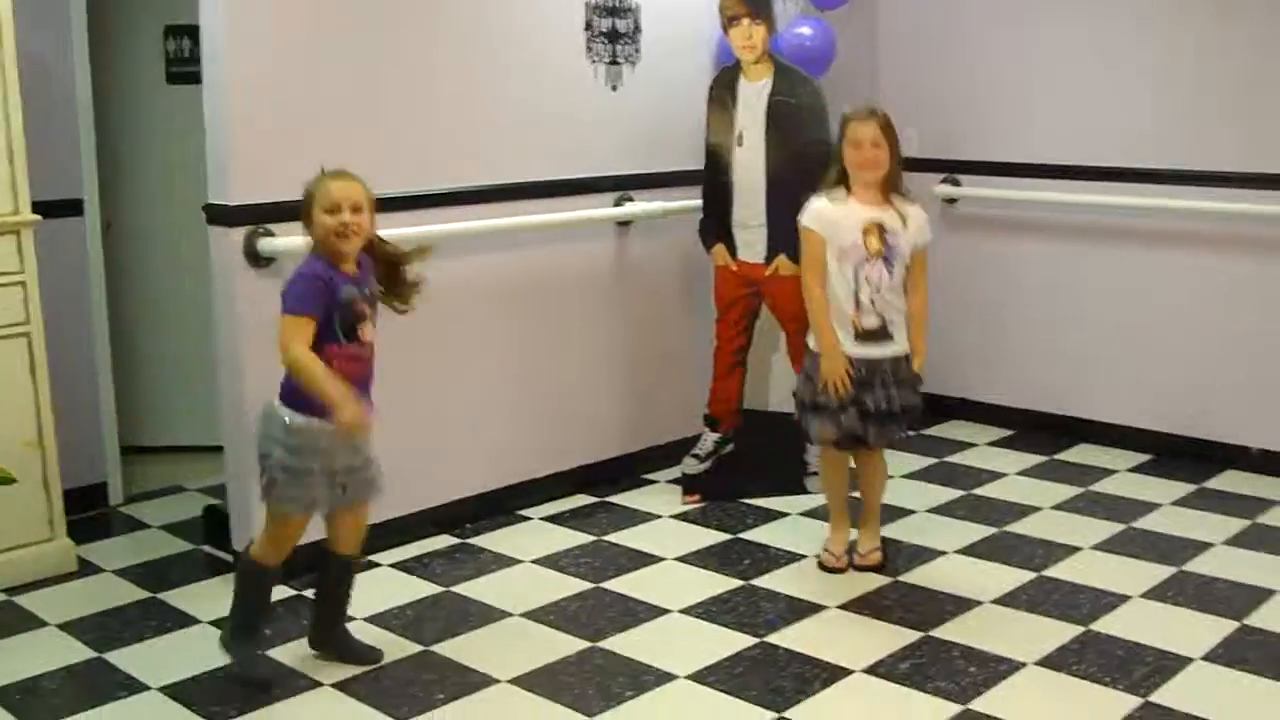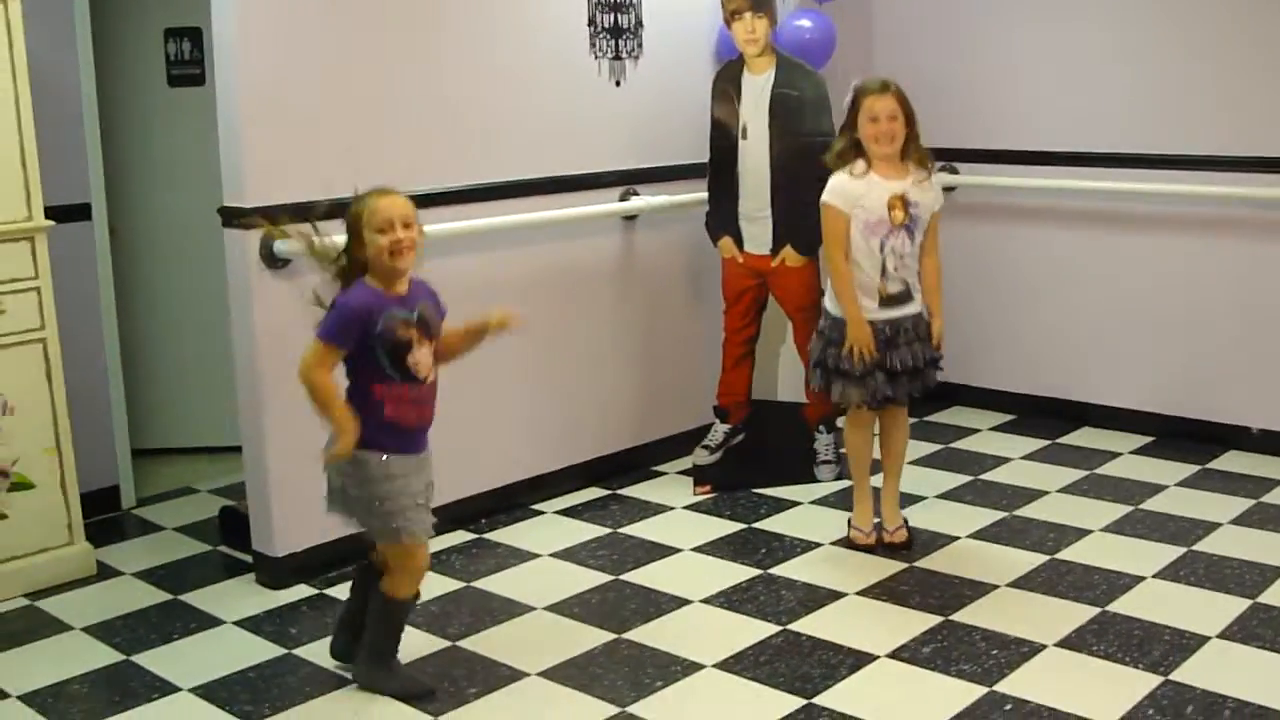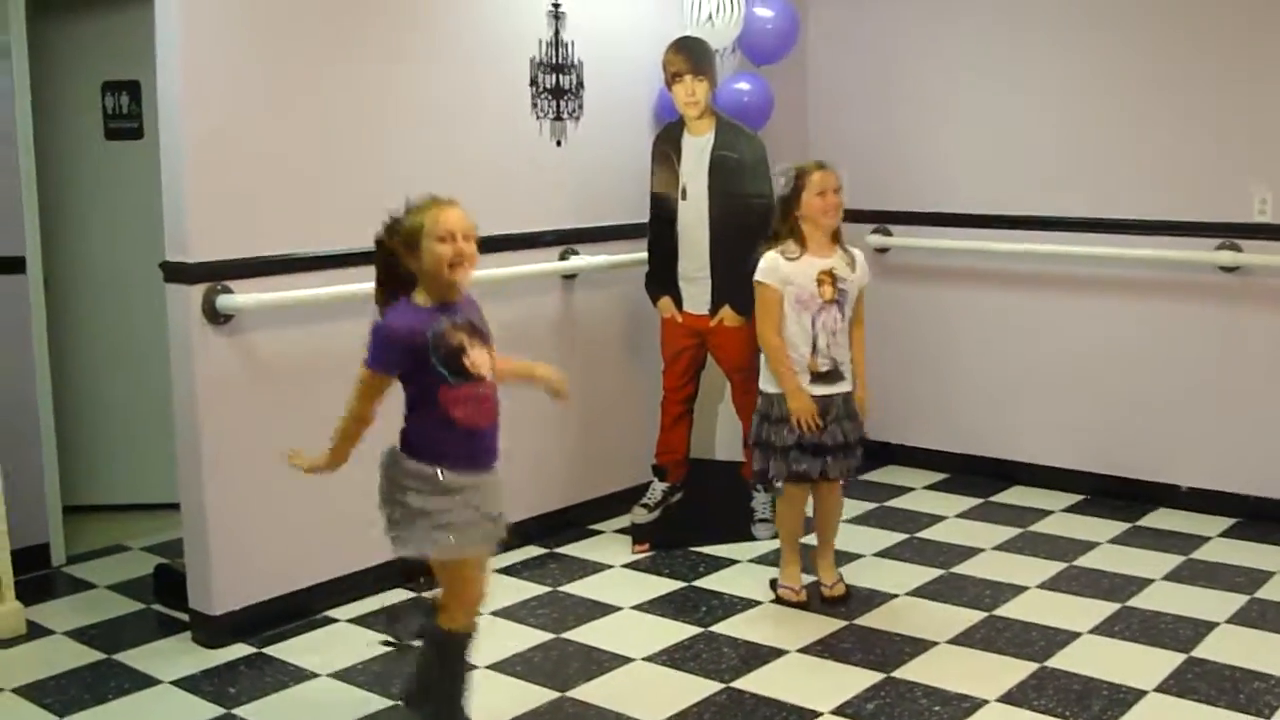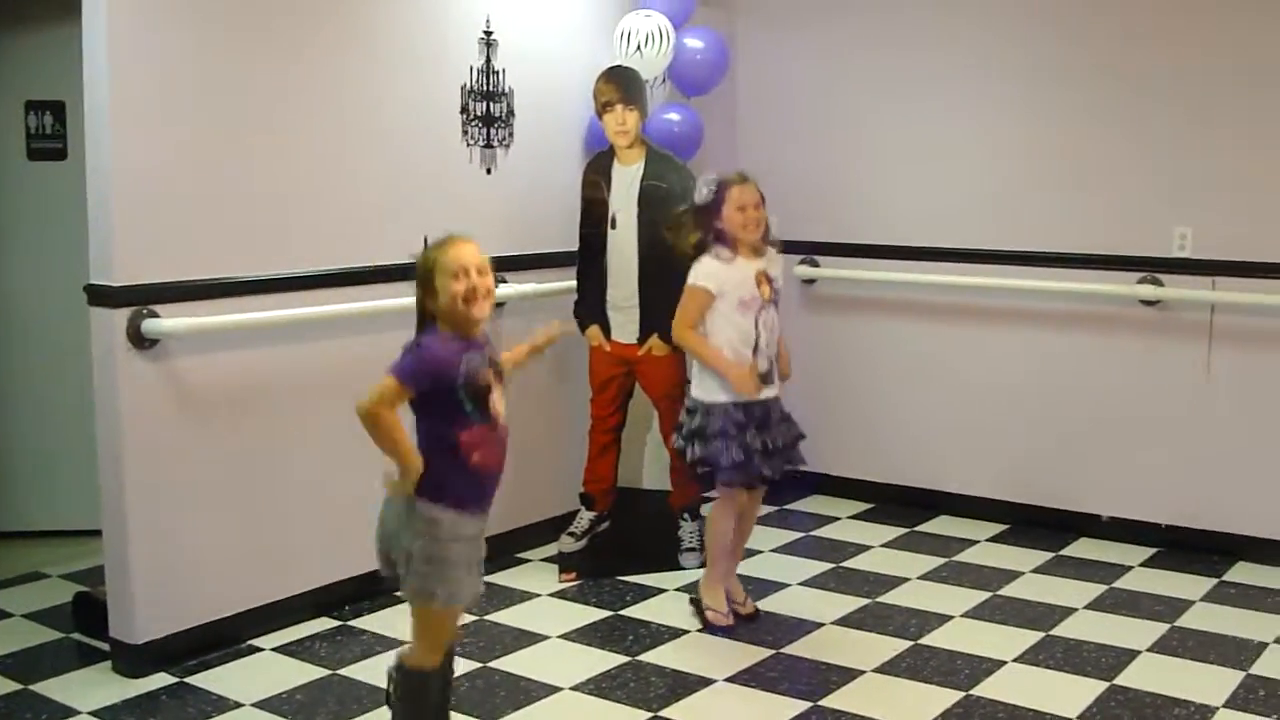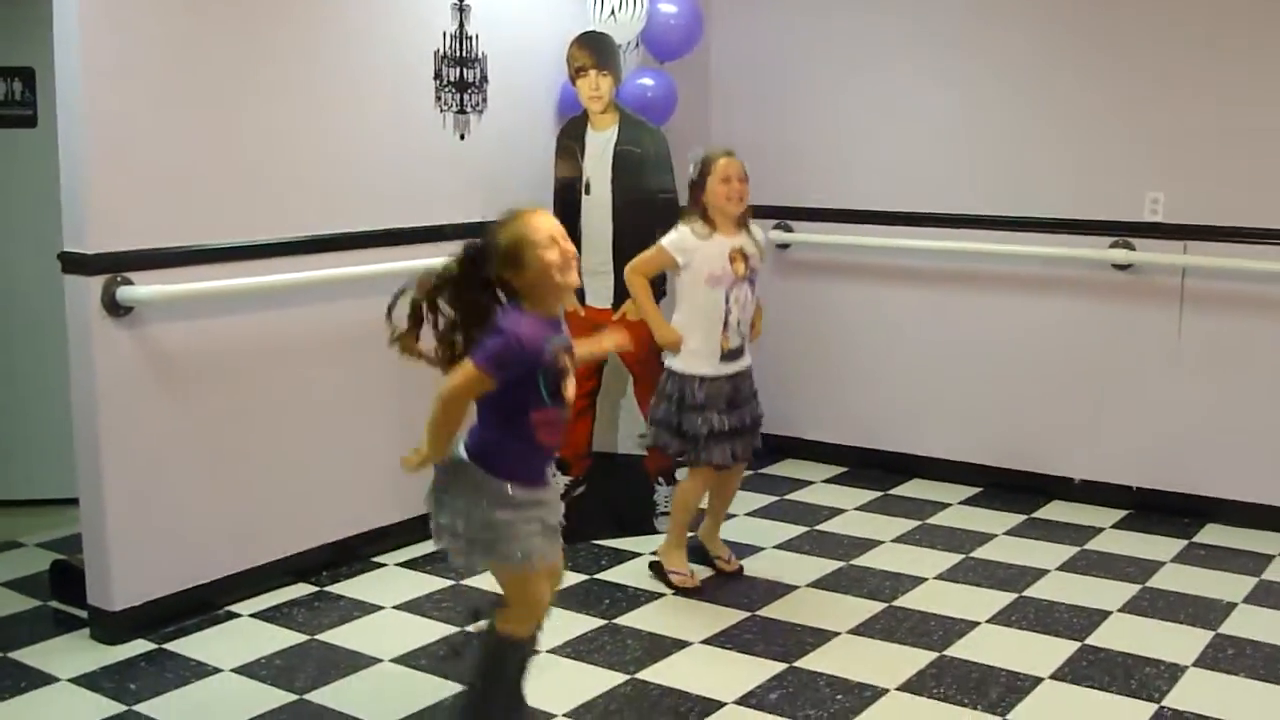
dt=0.7s
person 1, frame 1
left shoulder: (367, 273)
right shoulder: (310, 281)
right elbow: (293, 351)
right wrist: (338, 400)
left hip: (346, 426)
right hip: (306, 427)
left knee: (350, 535)
right knee: (280, 538)
left ankle: (329, 628)
right ankle: (243, 634)
person 1, frame 2
left shoulder: (424, 294)
right shoulder: (357, 304)
left elbow: (440, 348)
right elbow: (313, 369)
left wrist: (484, 327)
right wrist: (345, 426)
left hip: (408, 451)
right hip: (375, 456)
left knee: (393, 552)
right knee: (411, 561)
left ankle: (351, 640)
right ankle: (376, 660)
person 1, frame 3
left shoulder: (466, 306)
right shoulder: (405, 322)
right elbow: (365, 398)
left wrist: (530, 371)
right wrist: (333, 457)
left hip: (474, 473)
right hip: (432, 476)
left knee: (462, 592)
right knee: (464, 595)
person 1, frame 4
left shoulder: (477, 340)
right shoulder: (434, 351)
right elbow: (373, 406)
left wrist: (532, 346)
right wrist: (409, 466)
left hip: (468, 513)
right hip: (432, 515)
left knee: (441, 632)
right knee: (435, 639)
person 1, frame 5
left shoulder: (549, 319)
right shoulder: (517, 333)
right elbow: (455, 391)
left wrist: (595, 347)
right wrist: (435, 452)
left hip: (526, 481)
right hip: (493, 485)
left knee: (548, 580)
right knee: (530, 601)
person 2, frame 1
left shoulder: (801, 90)
right shoulder: (722, 88)
left elbow: (819, 175)
right elbow: (713, 168)
left wrist: (798, 249)
right wrist: (712, 237)
left hip: (784, 253)
right hip: (733, 250)
left knee: (805, 351)
right knee: (729, 346)
left ankle: (816, 440)
right ankle: (719, 431)
person 2, frame 2
left shoulder: (804, 83)
right shoulder: (725, 82)
left elbow: (823, 166)
right elbow: (718, 160)
left wrist: (804, 239)
right wrist: (719, 228)
left hip: (790, 243)
right hip: (739, 242)
left knee: (811, 339)
right knee: (737, 336)
left ankle: (823, 428)
right ankle: (729, 420)
person 2, frame 3
left shoulder: (743, 145)
right shoulder: (665, 144)
left elbow: (761, 229)
right elbow: (658, 222)
left wrist: (742, 301)
right wrist: (658, 290)
left hip: (728, 304)
right hip: (678, 302)
left knee: (749, 399)
right knee: (675, 395)
left ankle: (761, 487)
right ankle: (667, 480)
person 2, frame 4
left shoulder: (672, 175)
right shoulder: (595, 173)
left elbow: (688, 257)
right elbow: (587, 251)
left wrist: (670, 329)
right wrist: (587, 317)
left hip: (656, 332)
right hip: (606, 331)
left knee: (675, 428)
right knee: (603, 424)
left ankle: (687, 516)
right ankle: (595, 508)
person 2, frame 5
left shoulder: (646, 139)
right shoulder: (570, 137)
left elbow: (664, 220)
right elbow: (562, 215)
left wrist: (645, 291)
left hip: (631, 296)
right hip: (581, 295)
left knee: (649, 392)
right knee: (578, 391)
left ankle: (662, 480)
right ankle: (572, 473)
person 3, frame 1
left shoulder: (910, 217)
right shoulder: (821, 212)
left elbow: (916, 291)
right elbow: (812, 284)
left wrist: (918, 351)
right wrist: (829, 350)
left hip: (887, 353)
right hip: (836, 353)
left knee: (872, 449)
right knee: (833, 446)
left ankle: (869, 533)
right ankle: (839, 531)
person 3, frame 2
left shoulder: (925, 184)
right shoulder: (844, 185)
left elbow: (928, 256)
right elbow: (836, 258)
left wrist: (936, 313)
right wrist: (855, 320)
left hip: (905, 317)
right hip: (854, 319)
left knee: (896, 407)
right knee: (861, 409)
left ankle: (891, 503)
right ankle: (862, 505)
person 3, frame 3
left shoulder: (853, 261)
right shoulder: (777, 262)
left elbow: (856, 325)
right elbow: (767, 334)
left wrist: (859, 382)
right wrist: (794, 393)
left hip: (834, 391)
right hip: (787, 394)
left knee: (832, 480)
right knee: (796, 484)
left ankle: (827, 562)
right ankle: (790, 566)
person 3, frame 4
left shoulder: (771, 260)
right shoulder: (712, 268)
right elbow: (682, 330)
left wrist: (781, 352)
right wrist: (728, 369)
left hip: (762, 397)
right hip: (721, 400)
left knee: (755, 490)
right knee: (732, 491)
left ankle: (728, 577)
right ankle: (710, 585)
person 3, frame 5
left shoulder: (752, 237)
right shoulder: (687, 238)
right elbow: (635, 273)
left wrist: (755, 314)
right wrist: (658, 324)
left hip: (735, 369)
right hip: (692, 370)
left knee: (733, 465)
right knee: (705, 467)
left ankle: (709, 538)
right ankle: (672, 551)
